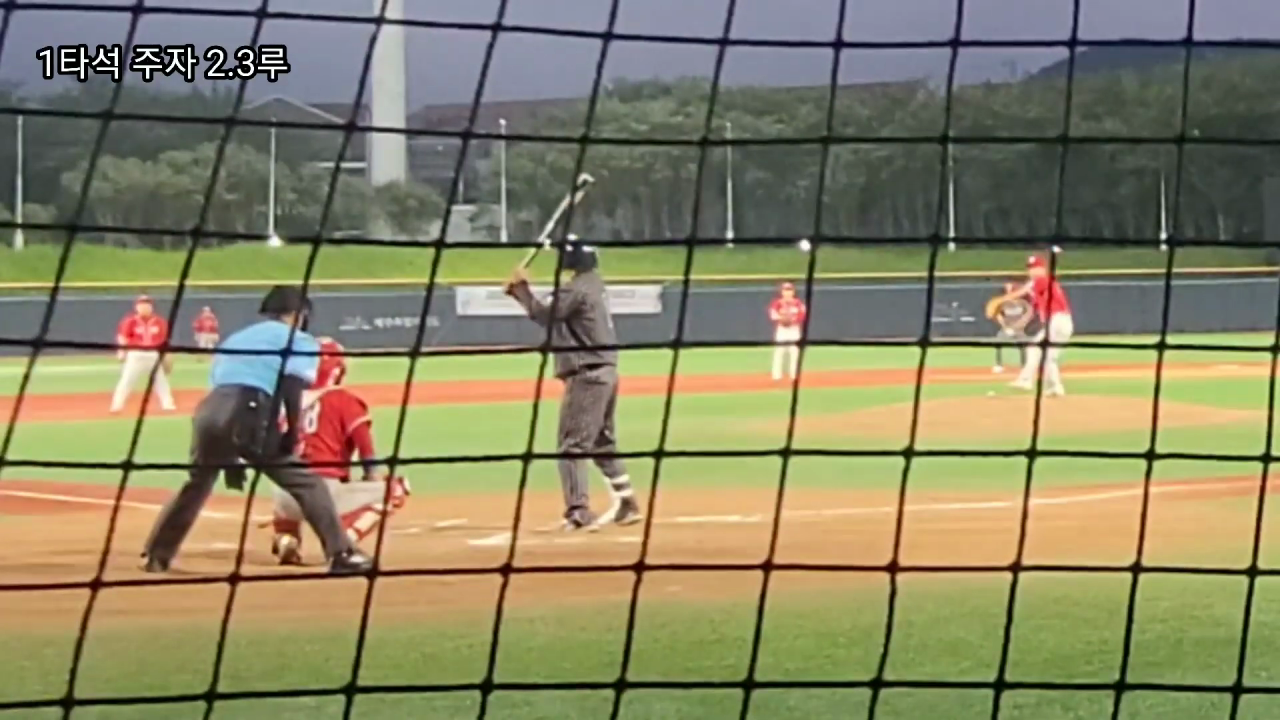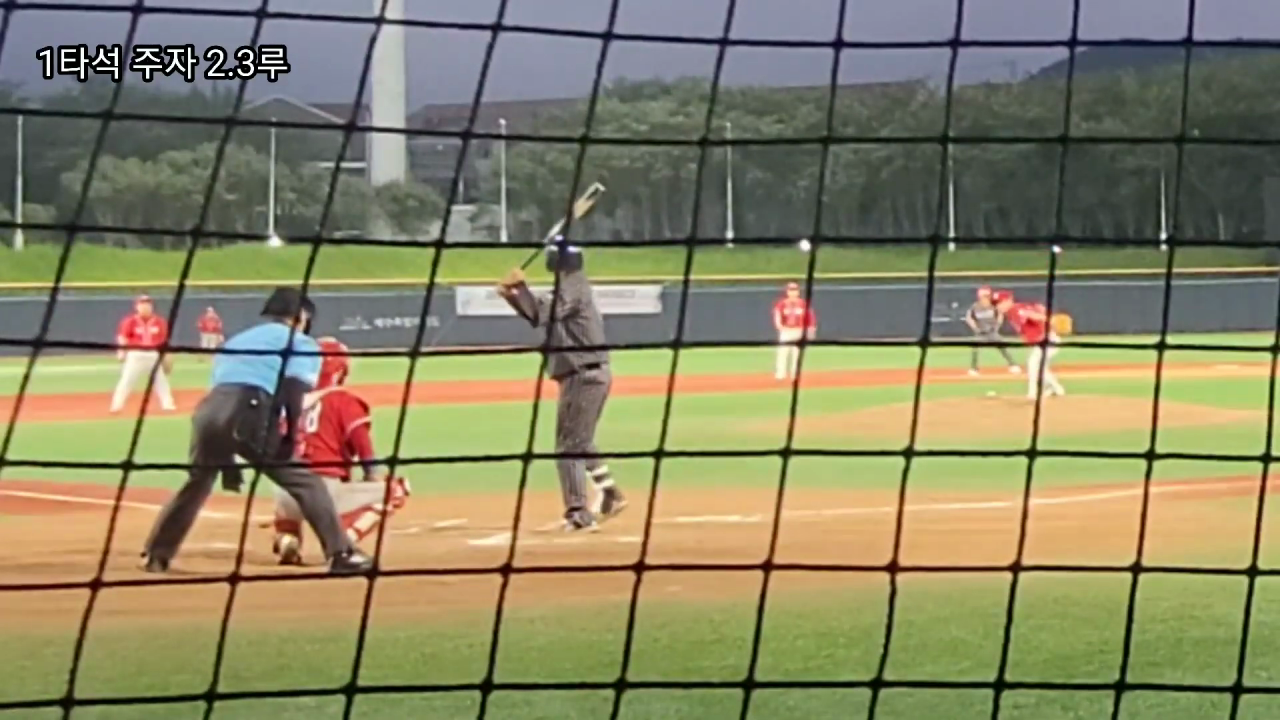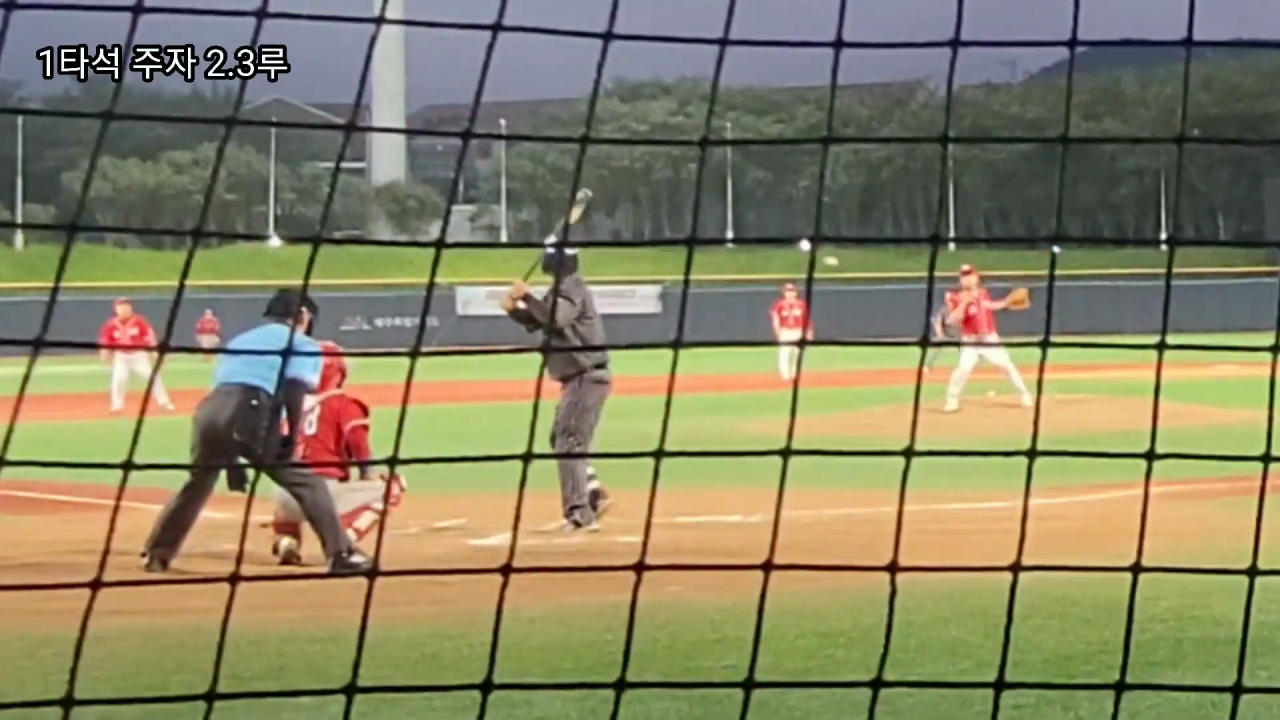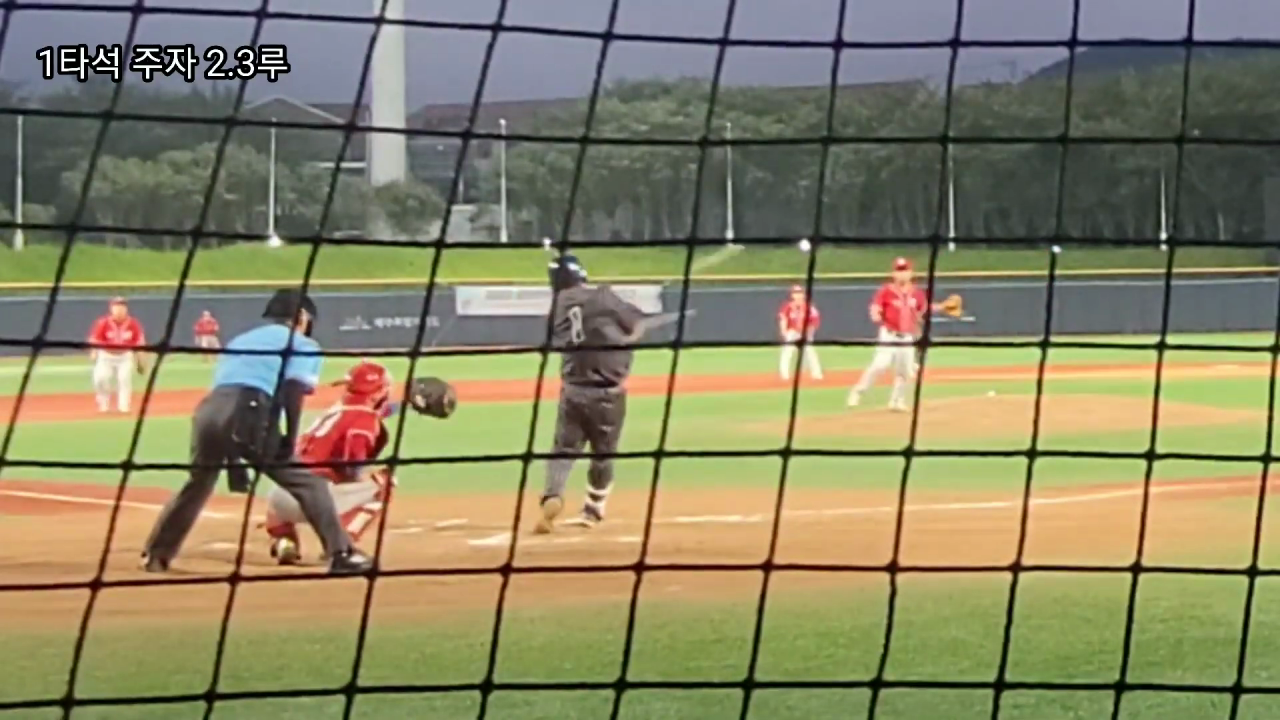
dt=0.5s
person 1, frame 1
left shoulder: (234, 338)
right shoulder: (298, 339)
right elbow: (292, 383)
left wrist: (230, 458)
right wrist: (293, 429)
left hip: (210, 411)
right hip: (249, 412)
left knee: (196, 485)
right knee: (306, 482)
left ankle: (155, 554)
right ankle: (341, 553)
person 1, frame 2
left shoulder: (236, 340)
right shoulder: (300, 342)
right elbow: (293, 387)
left wrist: (227, 460)
right wrist: (292, 433)
left hip: (210, 410)
right hip: (249, 413)
left knee: (196, 484)
right knee: (305, 482)
left ankle: (155, 555)
right ankle: (341, 554)
person 1, frame 3
left shoulder: (239, 340)
right shoulder: (302, 343)
right elbow: (294, 387)
left wrist: (232, 459)
right wrist: (293, 434)
left hip: (210, 410)
right hip: (250, 412)
left knee: (197, 485)
right knee: (307, 483)
left ankle: (155, 555)
right ankle: (341, 554)
person 1, frame 4
left shoulder: (238, 341)
right shoulder: (302, 345)
right elbow: (293, 389)
left wrist: (233, 459)
right wrist: (291, 435)
left hip: (209, 411)
right hip: (249, 414)
left knee: (197, 485)
right knee: (308, 483)
left ankle: (155, 555)
right ankle: (341, 554)
person 2, frame 1
left shoulder: (578, 288)
right shoulder: (590, 284)
left elbow: (543, 315)
right elbow: (551, 312)
left wrist: (522, 286)
right wrist: (519, 293)
left hip: (587, 376)
right hip: (603, 374)
left knee: (572, 446)
right knee: (603, 443)
left ankle: (579, 514)
right ankle: (626, 505)
person 2, frame 2
left shoulder: (571, 287)
right shoulder: (572, 285)
left elbow: (541, 314)
right elbow: (539, 315)
left wrist: (520, 285)
right wrist: (511, 295)
left hip: (582, 376)
right hip: (593, 374)
left knee: (569, 447)
right knee: (581, 442)
left ankle: (580, 514)
right ankle: (610, 495)
person 2, frame 3
left shoulder: (572, 290)
right shoulder: (560, 290)
left elbow: (555, 319)
right elbow: (535, 321)
left wrist: (527, 297)
right wrist: (514, 307)
left hip: (586, 378)
right hip: (580, 379)
left knee: (568, 445)
right knee: (562, 441)
left ankle: (579, 514)
right ankle: (594, 495)
person 2, frame 4
left shoulder: (557, 312)
right shoulder: (602, 297)
right elbow: (635, 323)
right wrist: (633, 329)
left hip: (573, 393)
right hip: (608, 393)
left knee: (563, 452)
right knee: (603, 455)
left ankle: (552, 499)
right ankle: (593, 510)
person 3, frame 1
right shoulder: (341, 398)
right elbow: (362, 437)
right wrist: (372, 474)
left hip: (286, 495)
right hip: (324, 491)
right knee: (395, 489)
left ankle: (286, 540)
person 3, frame 2
right shoulder: (343, 399)
right elbow: (360, 439)
right wrist: (372, 475)
left hip: (287, 496)
right hip: (325, 491)
right knee: (395, 490)
left ankle: (286, 539)
person 3, frame 3
right shoulder: (343, 403)
right elbow: (358, 440)
right wrist: (367, 476)
left hip: (286, 498)
right knee: (392, 487)
left ankle: (286, 540)
person 3, frame 4
left shoulder: (340, 409)
right shoulder: (366, 418)
right elbow: (356, 450)
right wrist: (360, 478)
left hip: (280, 496)
right knee: (382, 482)
left ankle: (284, 541)
